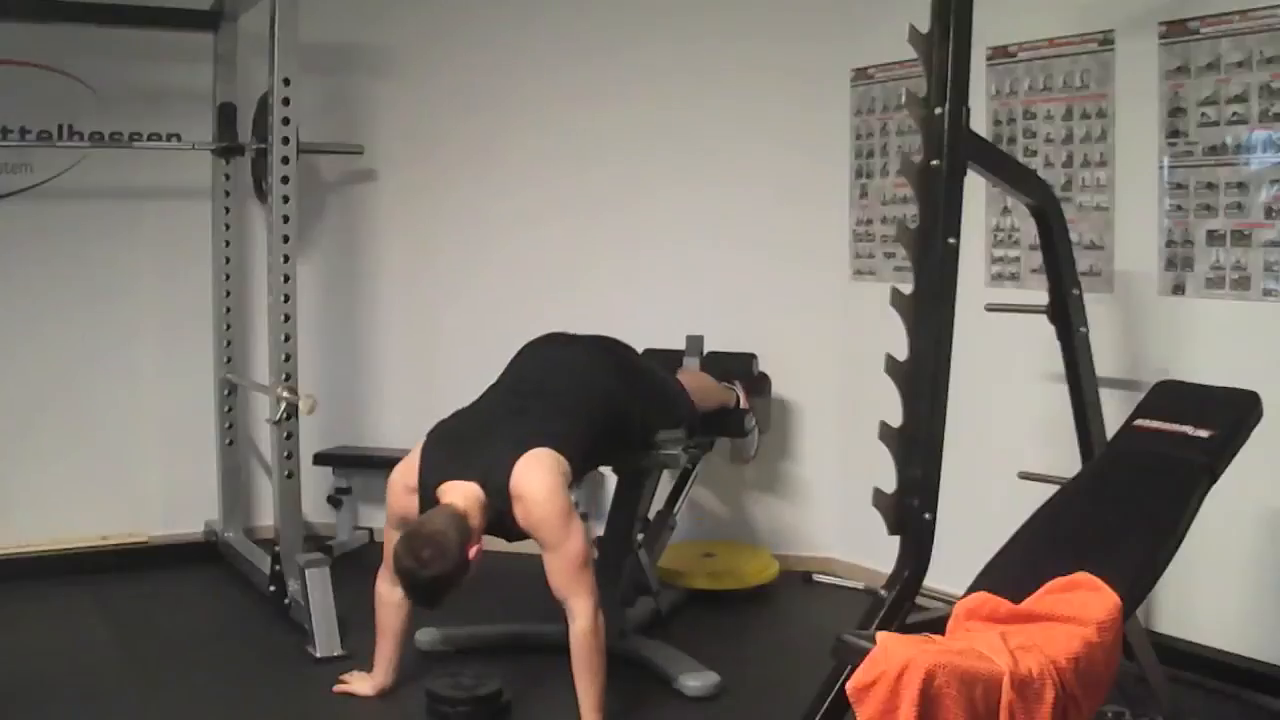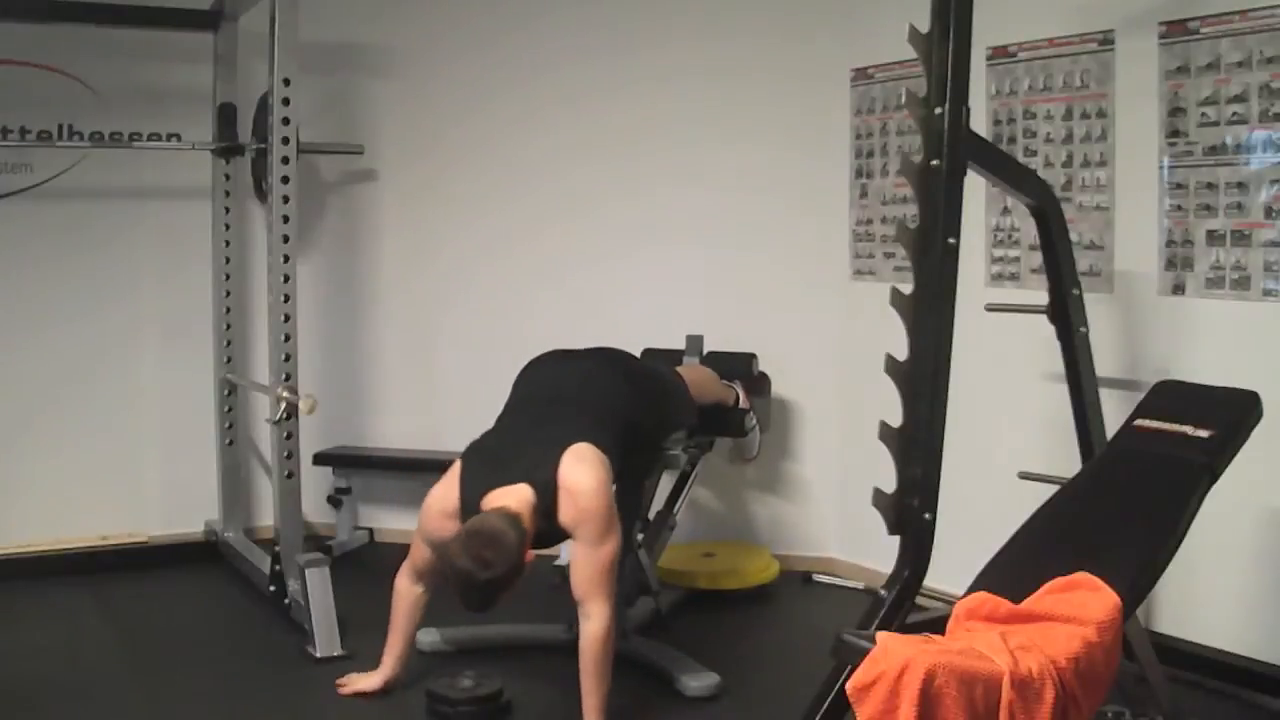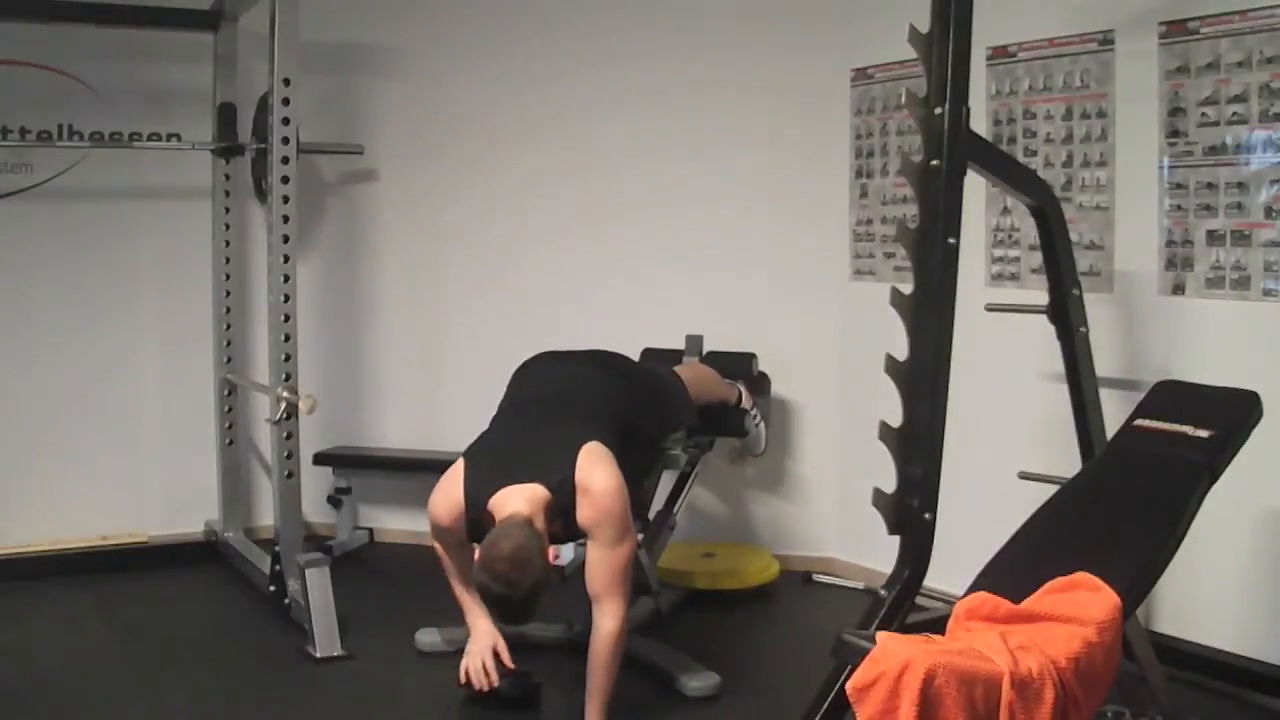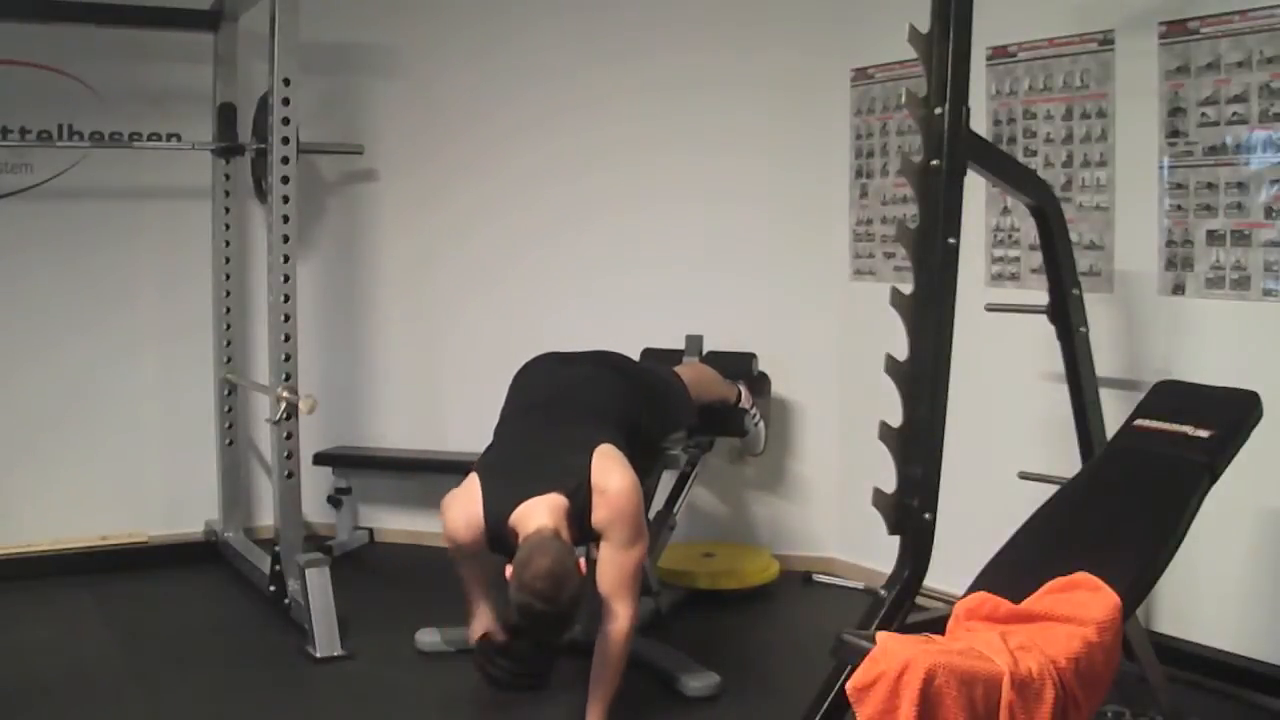
dt=0.7s
person 1, frame 1
left shoulder: (533, 493)
right shoulder: (408, 483)
left elbow: (583, 610)
right elbow: (391, 580)
right wrist: (381, 677)
left hip: (607, 377)
right hip: (540, 360)
left knee: (680, 402)
left ankle: (733, 398)
person 1, frame 2
left shoulder: (580, 489)
right shoulder: (446, 505)
left elbow: (595, 613)
right elbow: (414, 578)
right wrist: (386, 670)
left hip: (621, 381)
right hip: (545, 374)
left knee: (678, 384)
left ankle: (734, 398)
person 1, frame 3
left shoulder: (597, 490)
right shoulder: (450, 502)
left elbow: (609, 613)
right elbow: (447, 546)
right wrist: (481, 625)
left hip: (618, 385)
right hip: (537, 376)
left knee: (679, 386)
left ankle: (737, 397)
person 1, frame 4
left shoulder: (614, 492)
right shoulder: (469, 517)
left elbow: (619, 615)
right wrist: (481, 605)
left hip: (620, 384)
right hip: (539, 377)
left knee: (680, 385)
left ankle: (738, 397)
